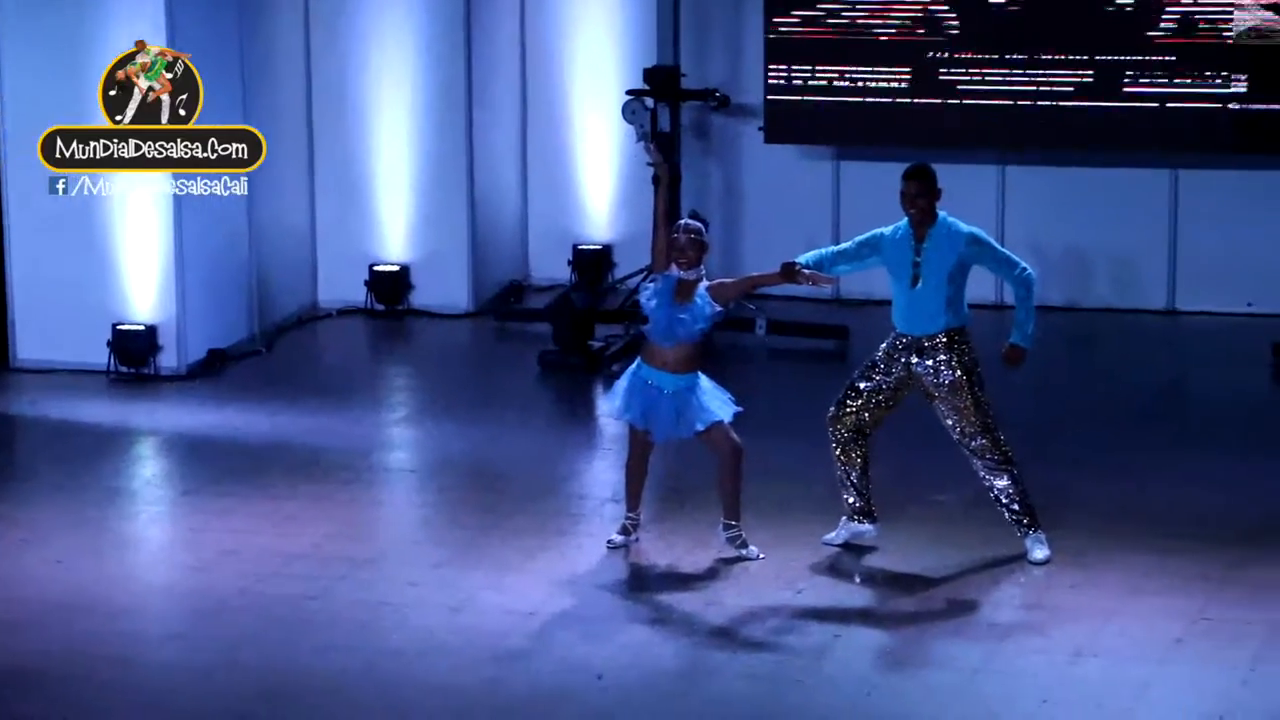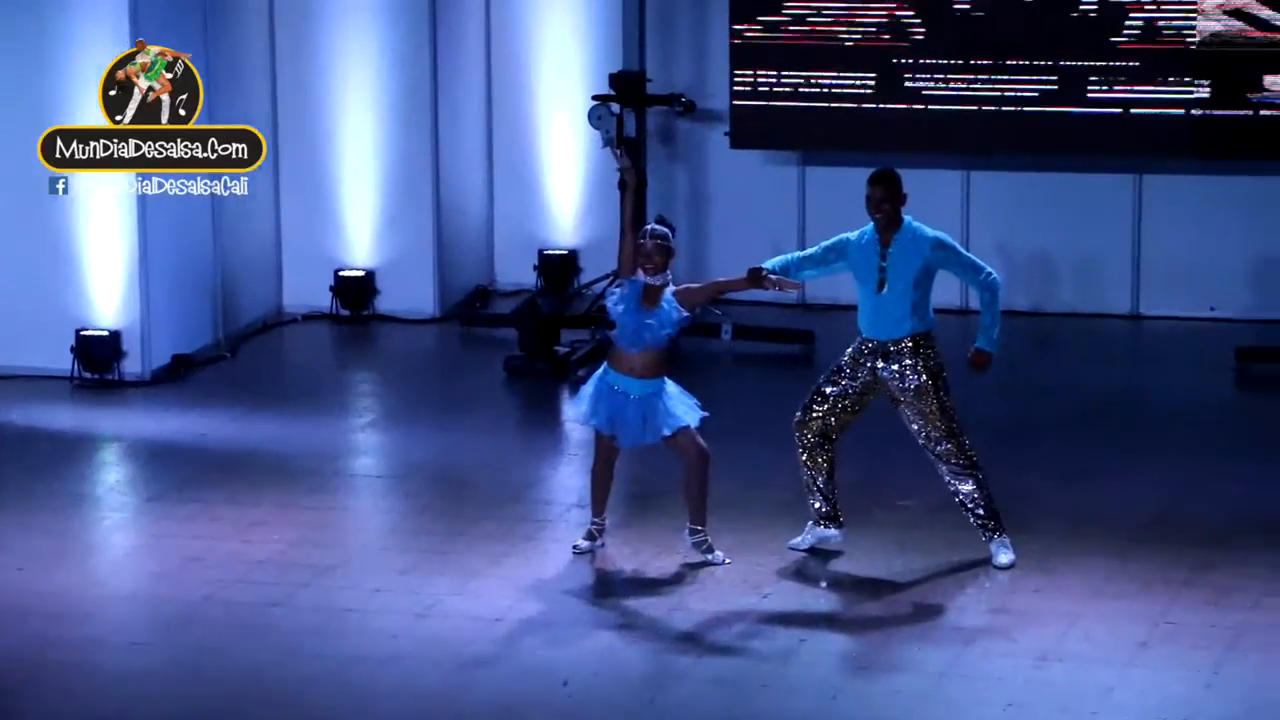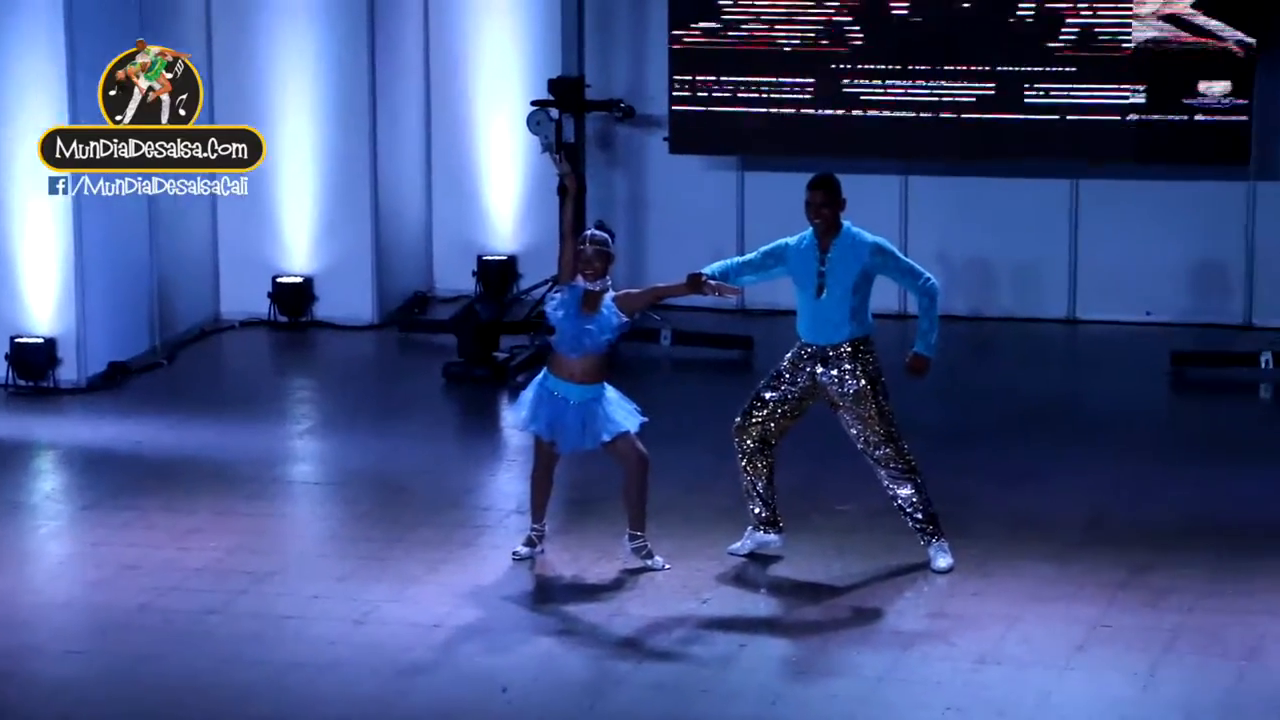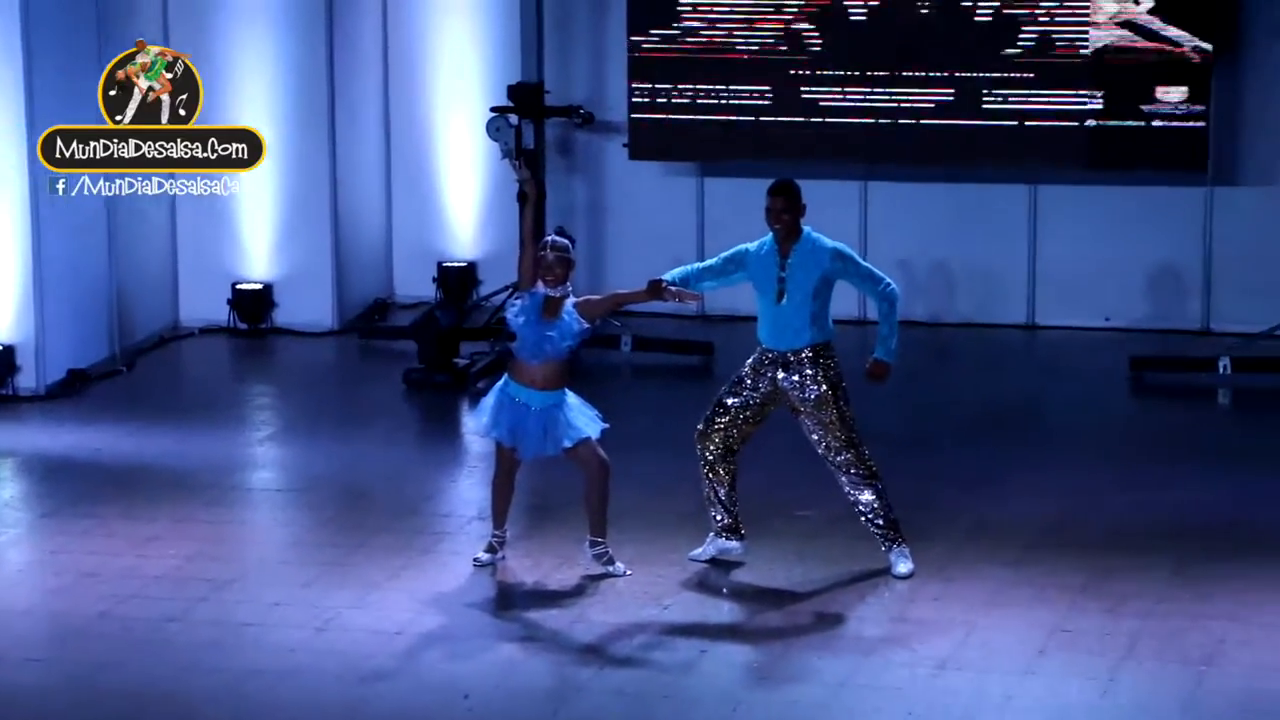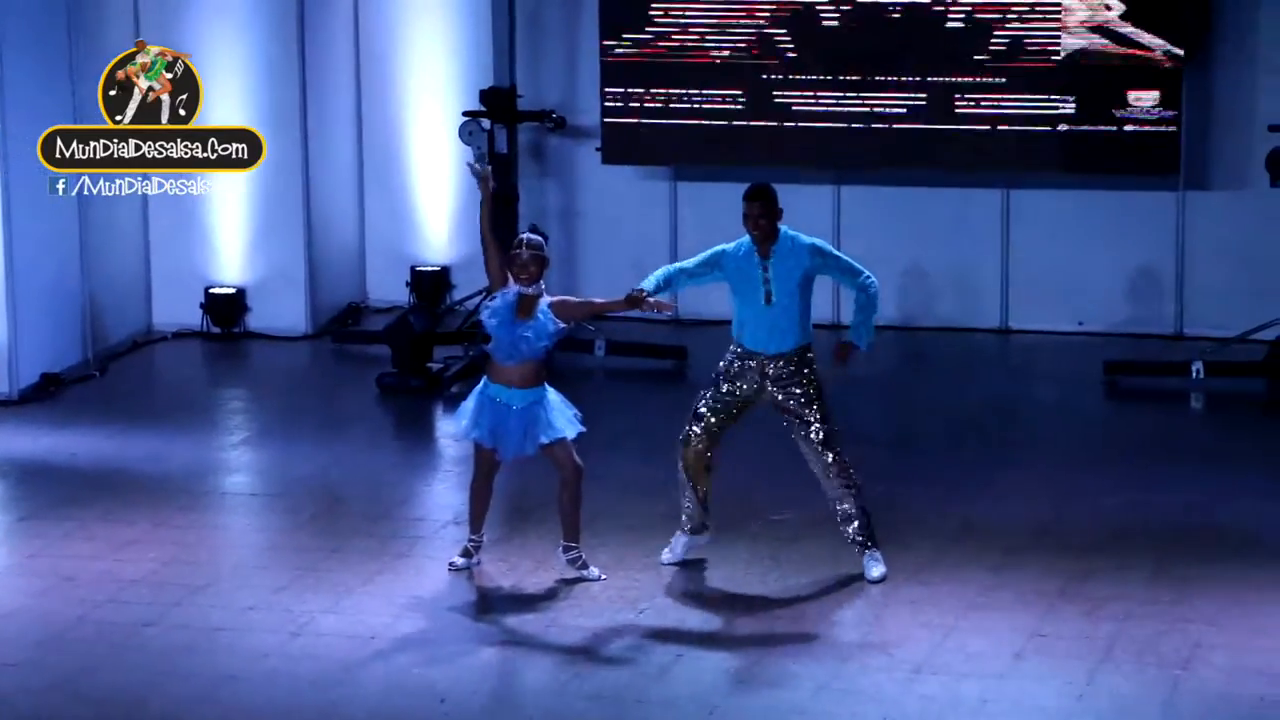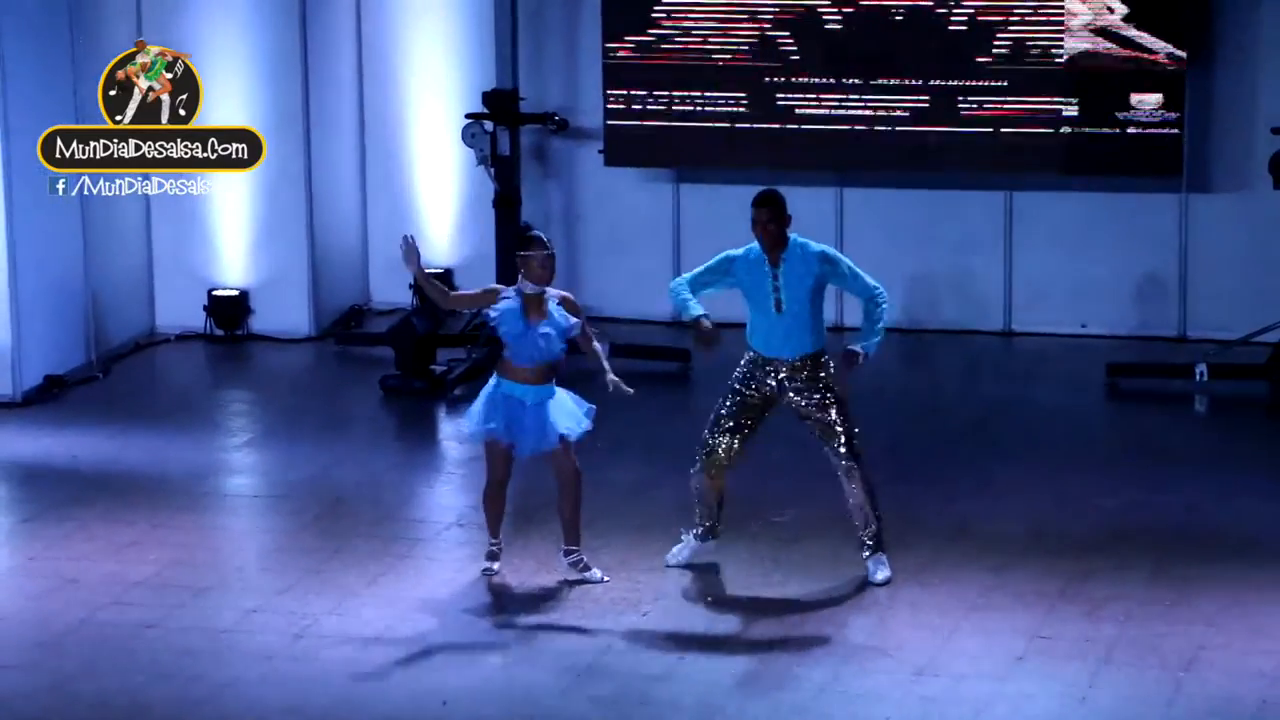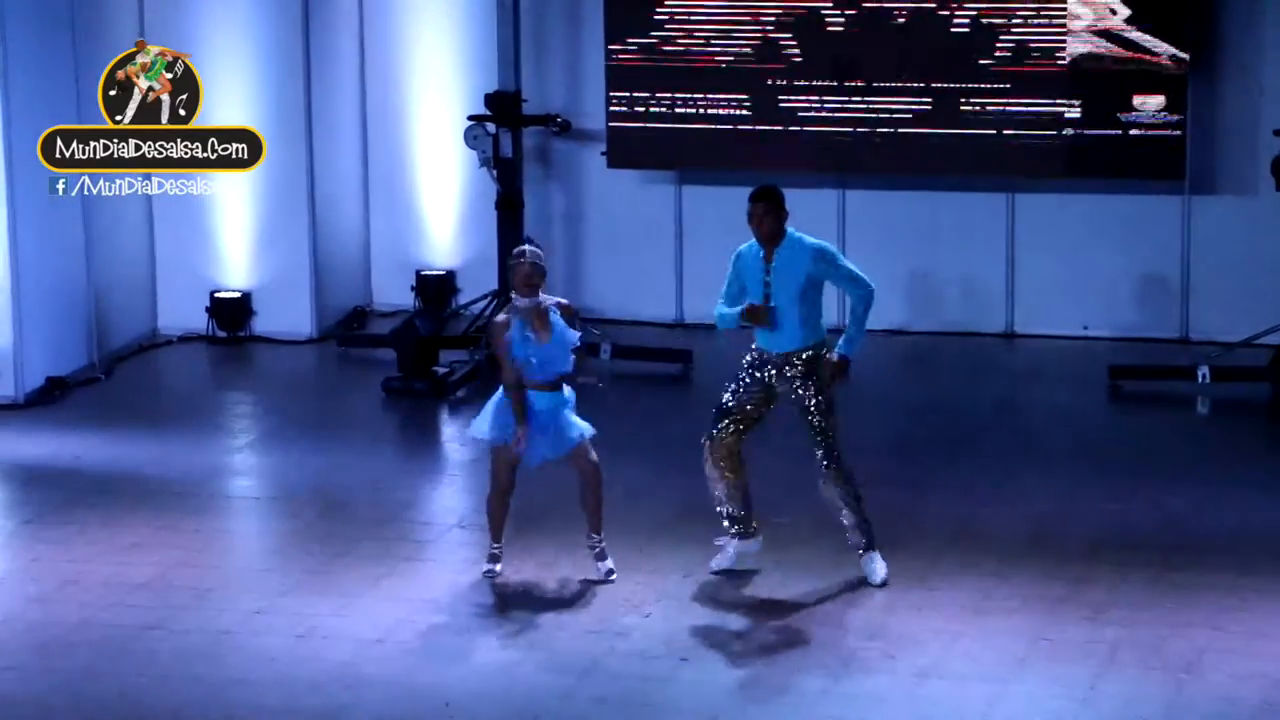
dt=0.2s
person 1, frame 1
left shoulder: (965, 240)
right shoulder: (887, 240)
left elbow: (1021, 276)
right elbow: (838, 256)
left wrist: (1020, 339)
right wrist: (802, 264)
left hip: (946, 352)
right hip: (900, 348)
left knee: (981, 442)
right knee: (844, 420)
left ankle: (1030, 531)
right ankle: (859, 518)
person 1, frame 2
left shoulder: (930, 244)
right shoulder: (853, 245)
left elbow: (987, 281)
right elbow: (803, 261)
left wrist: (985, 343)
right wrist: (768, 269)
left hip: (911, 356)
right hip: (866, 353)
left knee: (946, 446)
right knee: (810, 425)
left ankle: (995, 535)
right ankle: (825, 523)
person 1, frame 3
left shoulder: (869, 250)
right shoulder: (792, 250)
left elbow: (925, 286)
right elbow: (743, 266)
left wrist: (924, 348)
right wrist: (707, 275)
left hip: (851, 361)
right hip: (805, 358)
left knee: (885, 451)
right knee: (750, 430)
left ankle: (934, 540)
right ankle: (765, 528)
person 1, frame 4
left shoulder: (829, 255)
right shoulder: (752, 256)
left elbow: (885, 291)
right elbow: (703, 272)
left wrist: (884, 353)
right wrist: (668, 281)
left hip: (811, 366)
right hip: (766, 363)
left knee: (845, 456)
right knee: (712, 437)
left ankle: (895, 545)
right ankle: (726, 534)
person 1, frame 5
left shoulder: (808, 252)
right shoulder: (729, 256)
left elbow: (866, 284)
right elbow: (679, 271)
left wrist: (856, 339)
right wrist: (648, 287)
left hip: (792, 368)
right hip: (743, 364)
left knee: (825, 456)
right knee: (695, 442)
left ankle: (867, 548)
right ankle: (691, 531)
person 1, frame 6
left shoulder: (819, 259)
right shoulder: (738, 262)
left elbow: (875, 295)
right elbow: (681, 284)
left wrist: (864, 345)
right wrist: (697, 316)
left hip: (809, 371)
right hip: (759, 370)
left knee: (847, 460)
right knee: (717, 451)
left ankle: (874, 550)
right ankle: (701, 534)
person 1, frame 7
left shoulder: (814, 253)
right shoulder: (743, 257)
left elbow: (863, 291)
right elbow: (722, 310)
left wrist: (845, 350)
right wrist: (742, 314)
left hip: (808, 363)
right hip: (760, 362)
left knee: (826, 459)
right knee: (718, 443)
left ankle: (867, 549)
right ankle: (741, 536)
person 2, frame 1
left shoulder: (713, 293)
right shoulder: (661, 278)
left elbow: (753, 281)
right elbow: (659, 226)
left wrist: (791, 275)
right wrist: (663, 180)
left hip: (687, 386)
right hip: (648, 381)
left knee: (730, 449)
right knee: (639, 451)
left ankle: (732, 529)
right ankle: (630, 522)
person 2, frame 2
left shoulder: (679, 298)
right shoulder: (628, 284)
left elbow: (720, 287)
right elbow: (627, 232)
left wrist: (757, 281)
right wrist: (630, 186)
left hip: (654, 391)
right hip: (614, 386)
left knee: (697, 454)
right knee: (605, 457)
left ankle: (698, 534)
right ankle: (596, 527)
person 2, frame 3
left shoulder: (619, 303)
right shoulder: (567, 289)
left elbow: (659, 292)
right elbow: (566, 237)
left wrist: (697, 286)
right wrist: (570, 191)
left hip: (593, 397)
right hip: (553, 391)
left knee: (636, 459)
right knee: (544, 463)
left ankle: (637, 539)
right ankle: (536, 533)
person 2, frame 4
left shoulder: (580, 309)
right shoulder: (528, 295)
left elbow: (620, 299)
right elbow: (526, 244)
left wrist: (657, 293)
right wrist: (530, 198)
left hip: (555, 403)
right hip: (514, 398)
left knee: (597, 466)
right knee: (505, 469)
left ankle: (598, 546)
right ankle: (497, 540)
person 2, frame 5
left shoulder: (556, 308)
right shoulder: (501, 294)
left elbow: (599, 306)
right elbow: (488, 244)
left wrist: (636, 303)
right wrist: (486, 196)
left hip: (534, 401)
right hip: (494, 399)
left knee: (571, 469)
right knee: (484, 472)
left ankle: (571, 550)
right ankle: (473, 544)
person 2, frame 6
left shoulder: (564, 303)
right shoulder: (502, 298)
left elbow: (589, 341)
right elbow: (448, 301)
left wrist: (608, 374)
right wrist: (418, 271)
left hip: (546, 399)
right hip: (507, 396)
left knee: (570, 473)
right knee: (498, 478)
left ankle: (572, 553)
right ankle: (494, 547)
person 2, frame 7
left shoulder: (561, 310)
right shoulder: (503, 325)
right elbow: (511, 380)
right wrist: (521, 424)
left hip: (554, 404)
right hip: (515, 409)
left knee: (590, 468)
right knee: (502, 483)
left ankle: (597, 546)
right ankle: (495, 550)
